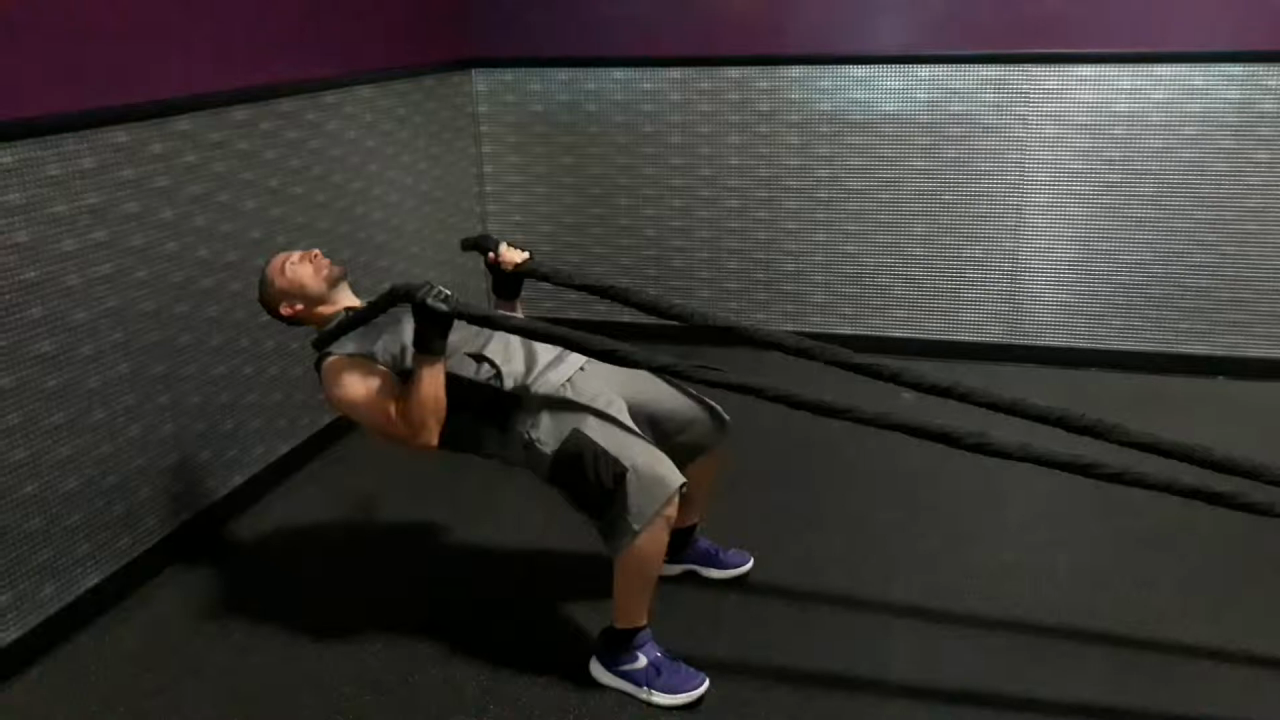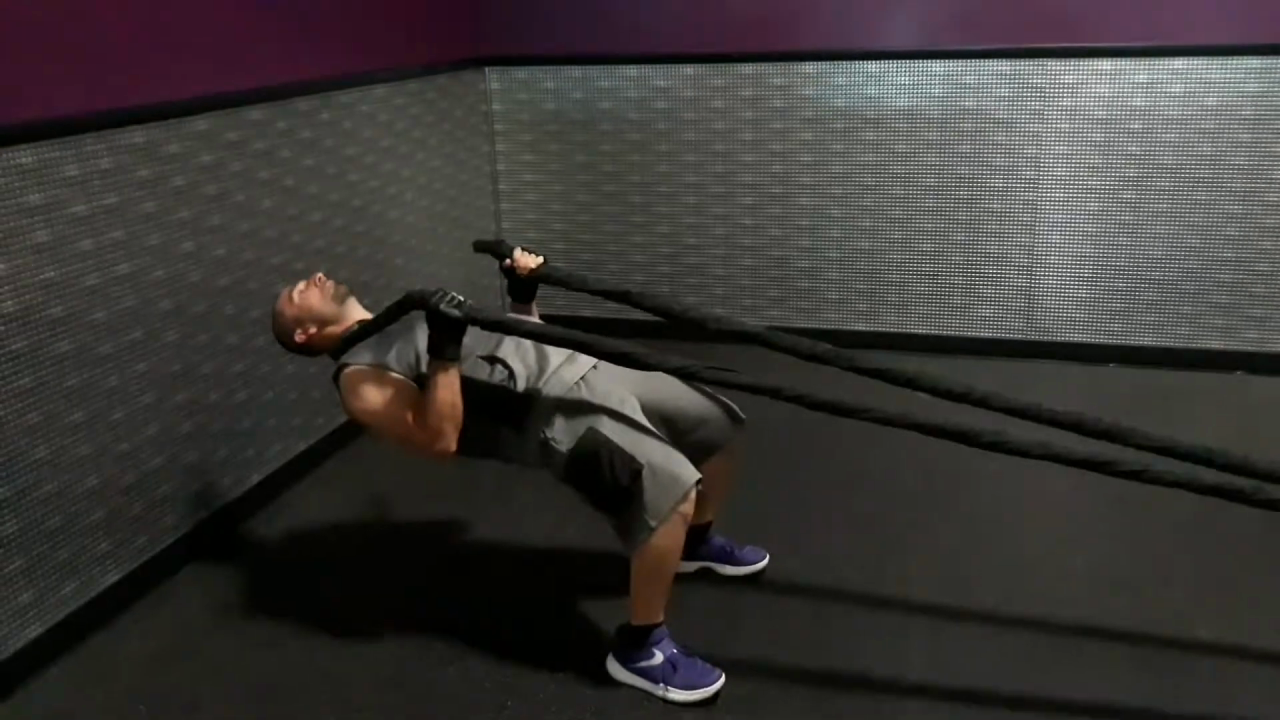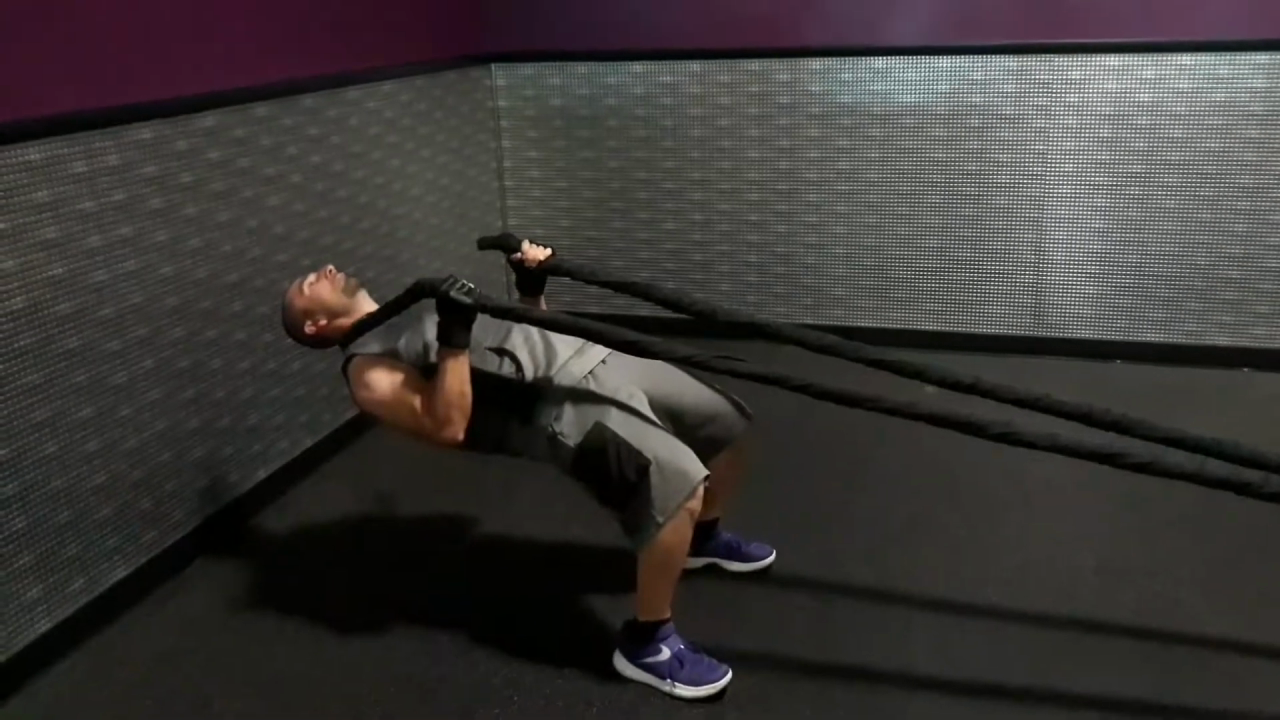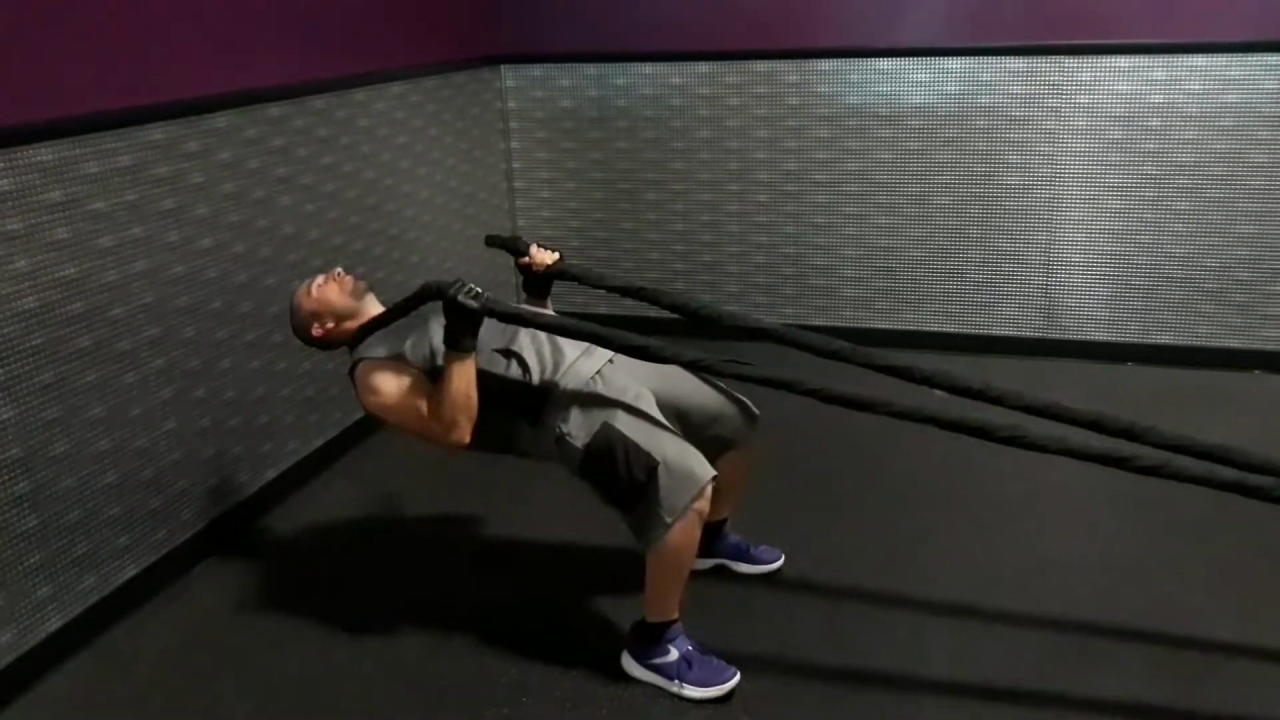
dt=1s
person 1, frame 1
left shoulder: (396, 312)
right shoulder: (341, 364)
right elbow: (422, 432)
left wrist: (507, 287)
right wrist: (429, 343)
right hip: (539, 409)
left knee: (705, 427)
right knee: (654, 489)
left ankle: (682, 544)
right ankle: (623, 650)
person 1, frame 2
left shoulder: (407, 325)
right shoulder: (359, 375)
right elbow: (440, 439)
left wrist: (522, 293)
right wrist: (444, 350)
right hip: (555, 406)
left knee: (719, 426)
right knee: (672, 488)
left ankle: (697, 541)
right ankle: (639, 647)
person 1, frame 3
left shoulder: (415, 317)
right shoulder: (367, 366)
right elbow: (448, 427)
left wrist: (531, 286)
right wrist: (454, 337)
right hip: (562, 403)
left knee: (728, 425)
right knee: (679, 483)
left ankle: (705, 537)
right ankle: (646, 643)
person 1, frame 4
left shoulder: (422, 318)
right shoulder: (374, 369)
right elbow: (454, 429)
left wrist: (537, 288)
right wrist: (460, 340)
right hip: (569, 402)
left knee: (734, 424)
right knee: (687, 484)
left ankle: (711, 539)
right ankle: (654, 643)
